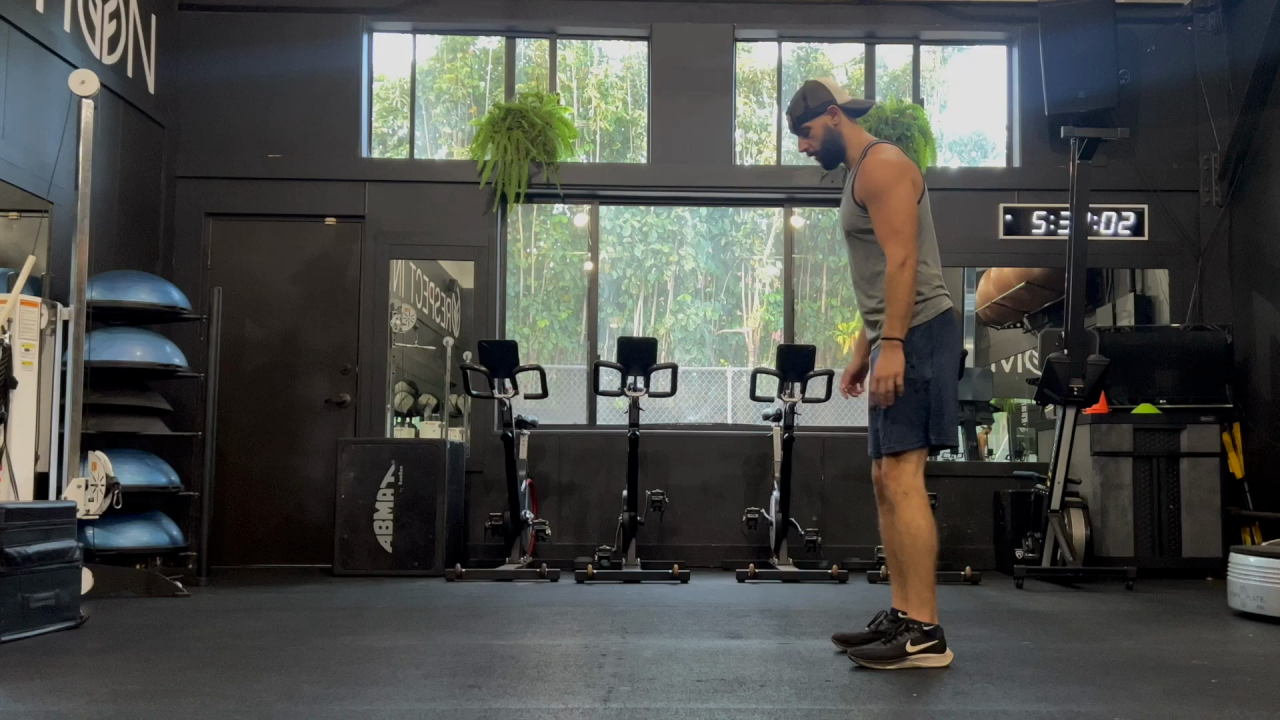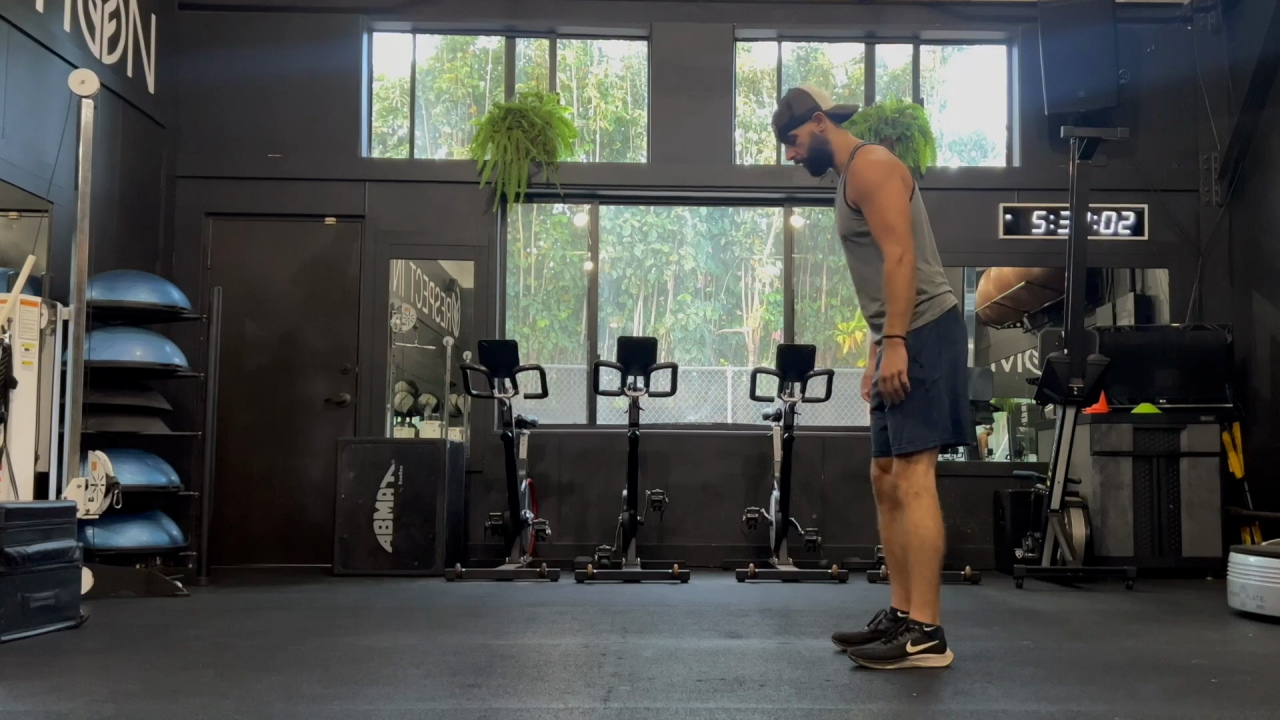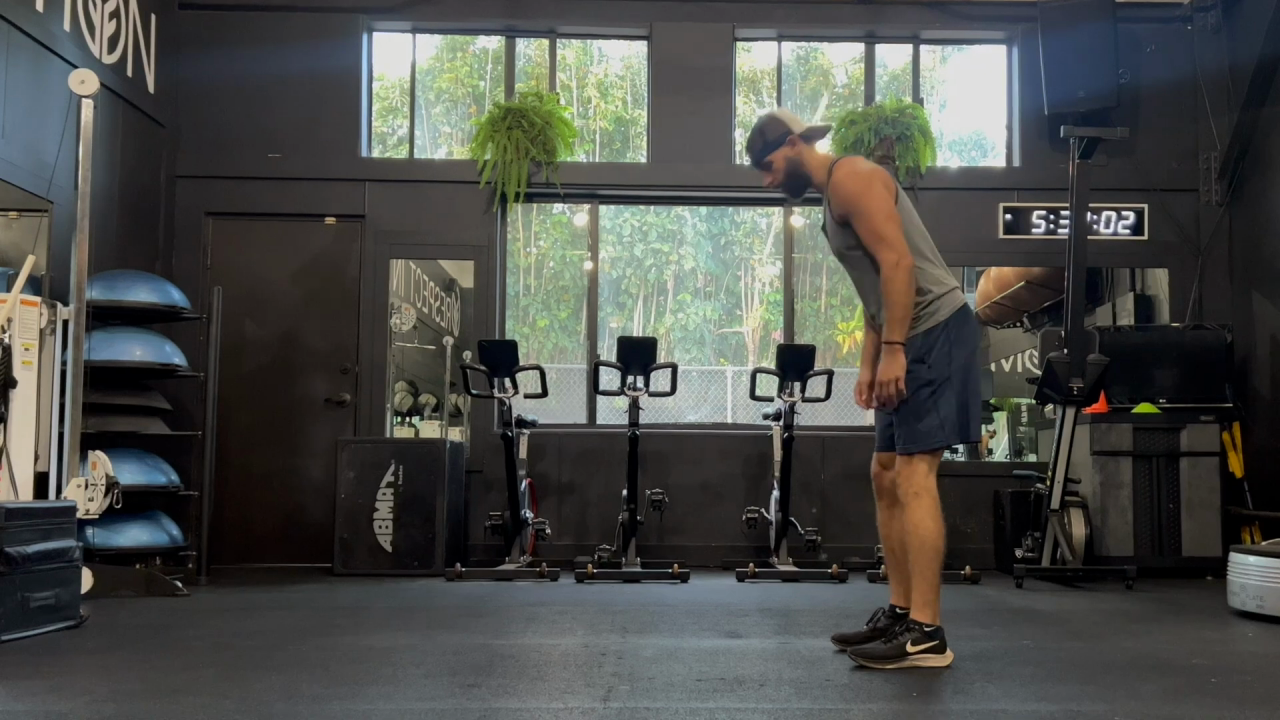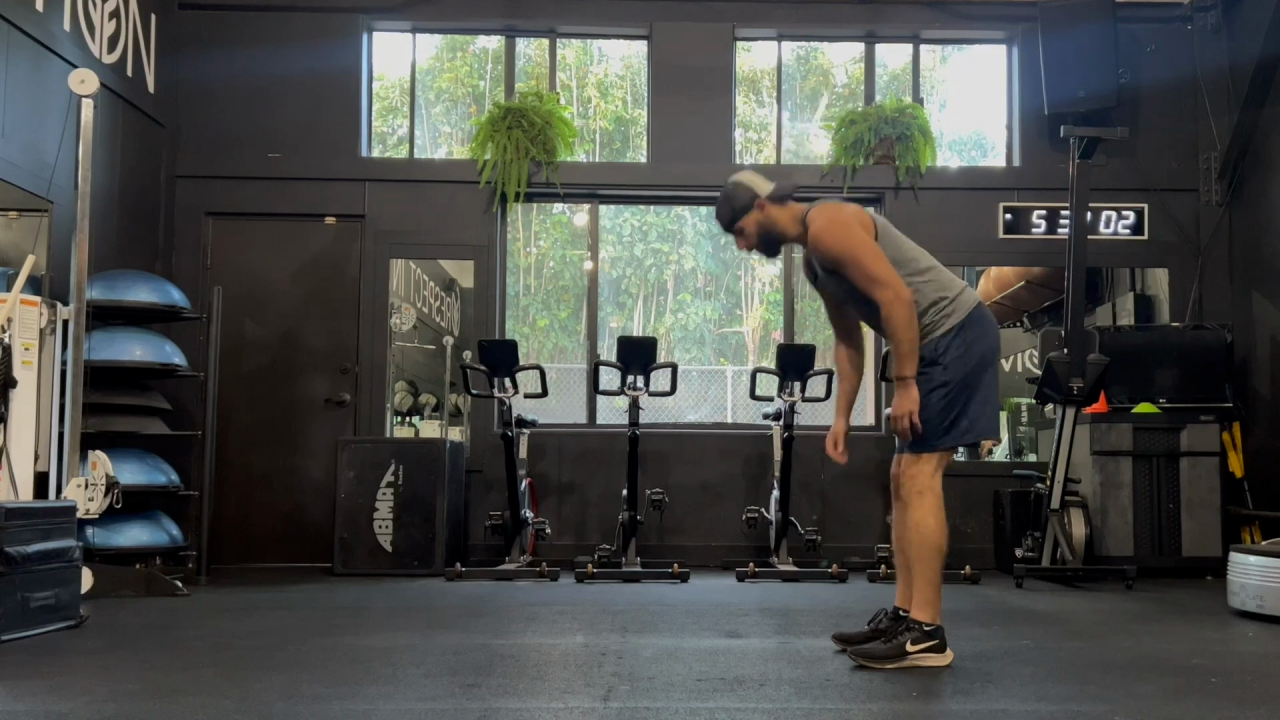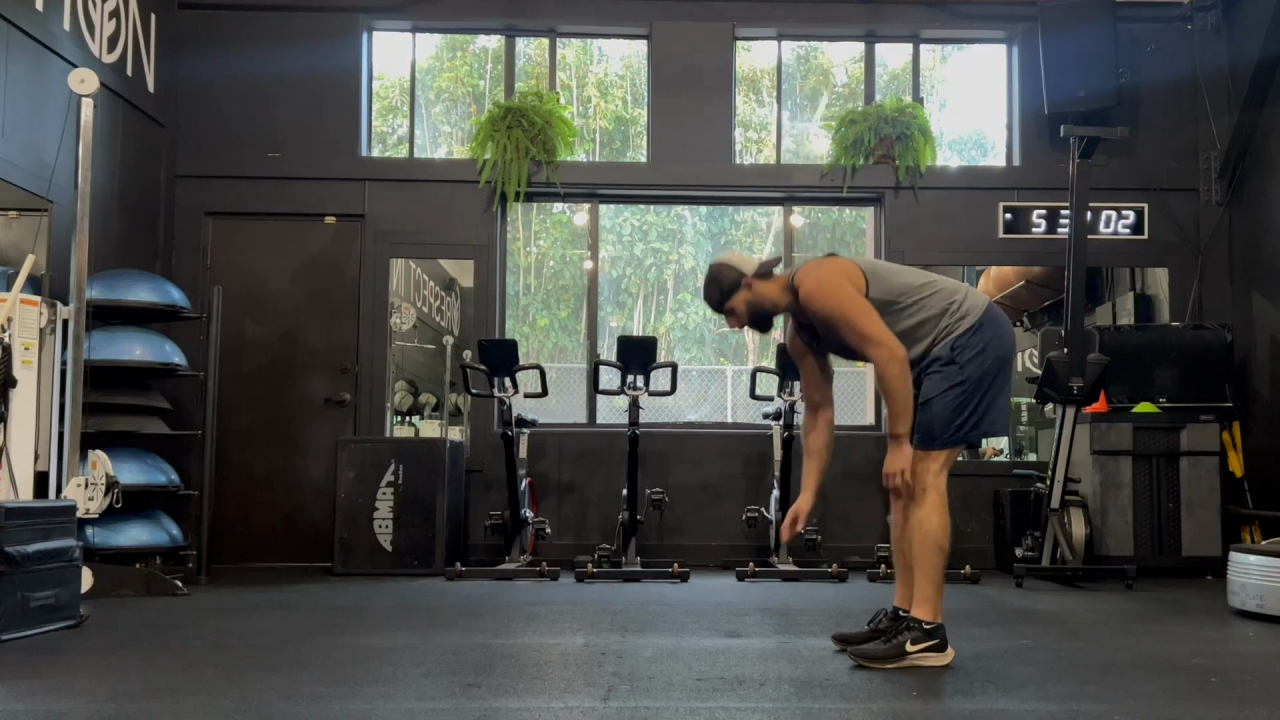
dt=0.2s
person 1, frame 1
left shoulder: (882, 164)
right shoulder: (860, 174)
left elbow: (902, 263)
left wrist: (892, 346)
right wrist: (863, 350)
left hip: (916, 337)
right hip: (897, 341)
left knee: (901, 478)
right knee: (885, 483)
left ankle: (925, 634)
right ankle: (902, 615)
person 1, frame 2
left shoulder: (871, 164)
right shoulder: (850, 180)
left elbow: (901, 258)
left wrist: (895, 344)
right wrist: (877, 354)
left hip: (924, 335)
right hip: (902, 342)
left knee: (911, 480)
right knee: (886, 480)
left ankle: (926, 633)
right ankle: (901, 615)
person 1, frame 3
left shoulder: (850, 178)
right shoulder: (834, 197)
left elbow: (898, 263)
left wrist: (892, 350)
right wrist: (868, 364)
left hip: (937, 333)
right hip: (918, 337)
left knee: (912, 479)
right knee: (887, 479)
left ankle: (926, 635)
right ankle: (901, 614)
person 1, frame 4
left shoulder: (826, 225)
right shoulder: (812, 259)
left elbow: (898, 297)
right elbow: (849, 340)
left wrist: (904, 385)
right wrist: (841, 418)
left hip: (959, 334)
right hip: (941, 340)
left knee: (918, 475)
right knee: (904, 478)
left ankle: (926, 634)
right ankle: (904, 615)
person 1, frame 5
left shoulder: (815, 288)
right shoulder: (799, 328)
left elbow: (893, 355)
right elbow: (818, 415)
left wrist: (897, 441)
right wrist: (808, 494)
left hip: (974, 335)
right hip: (951, 345)
left knee: (923, 474)
right knee: (909, 481)
left ankle: (926, 634)
right ankle: (904, 613)
